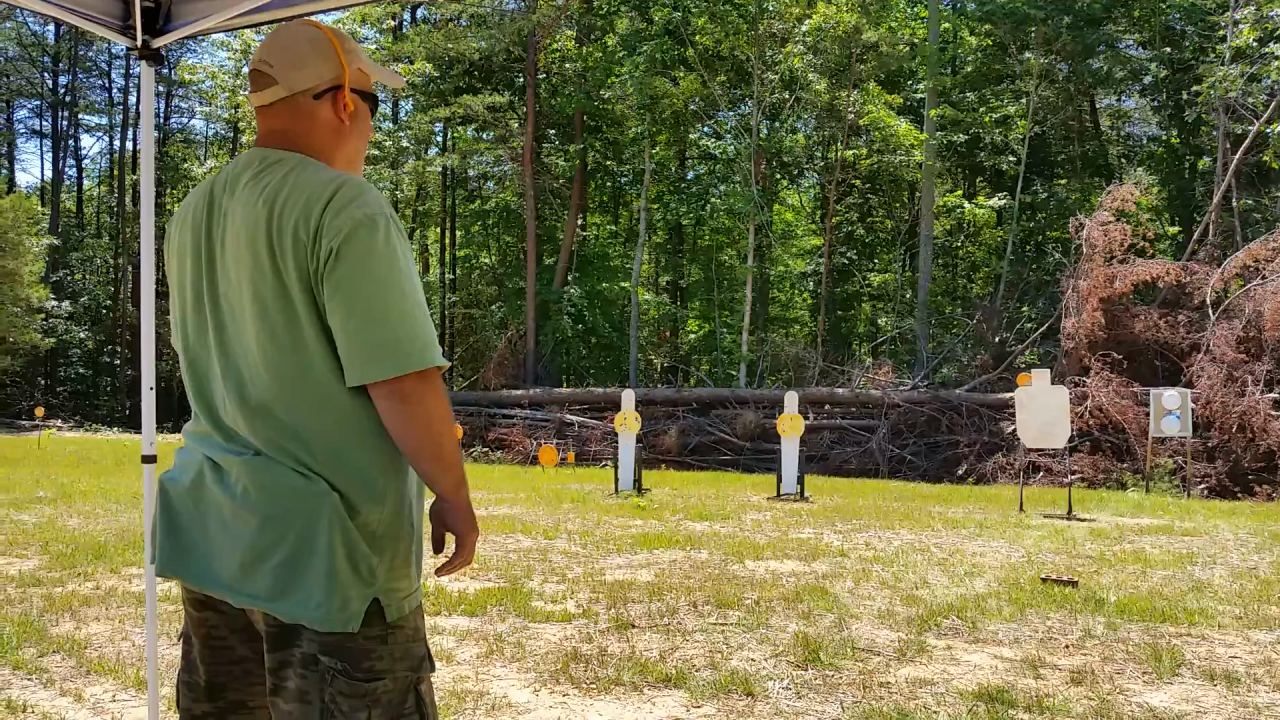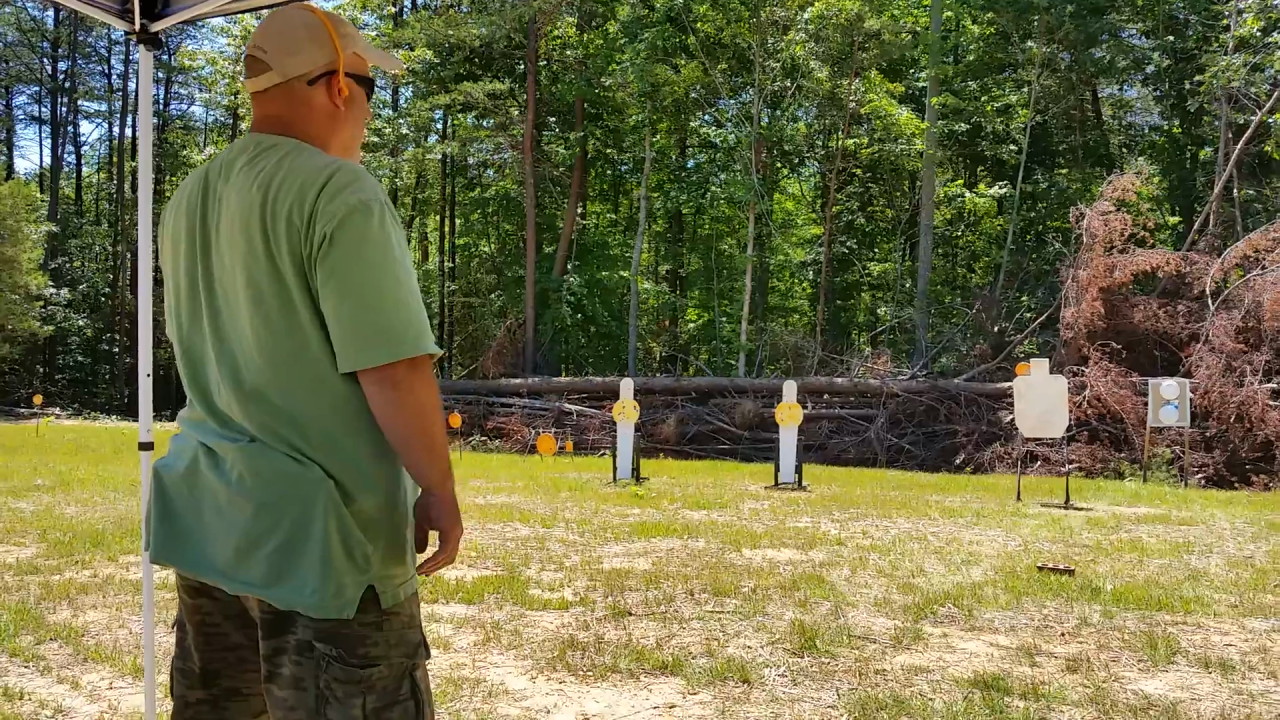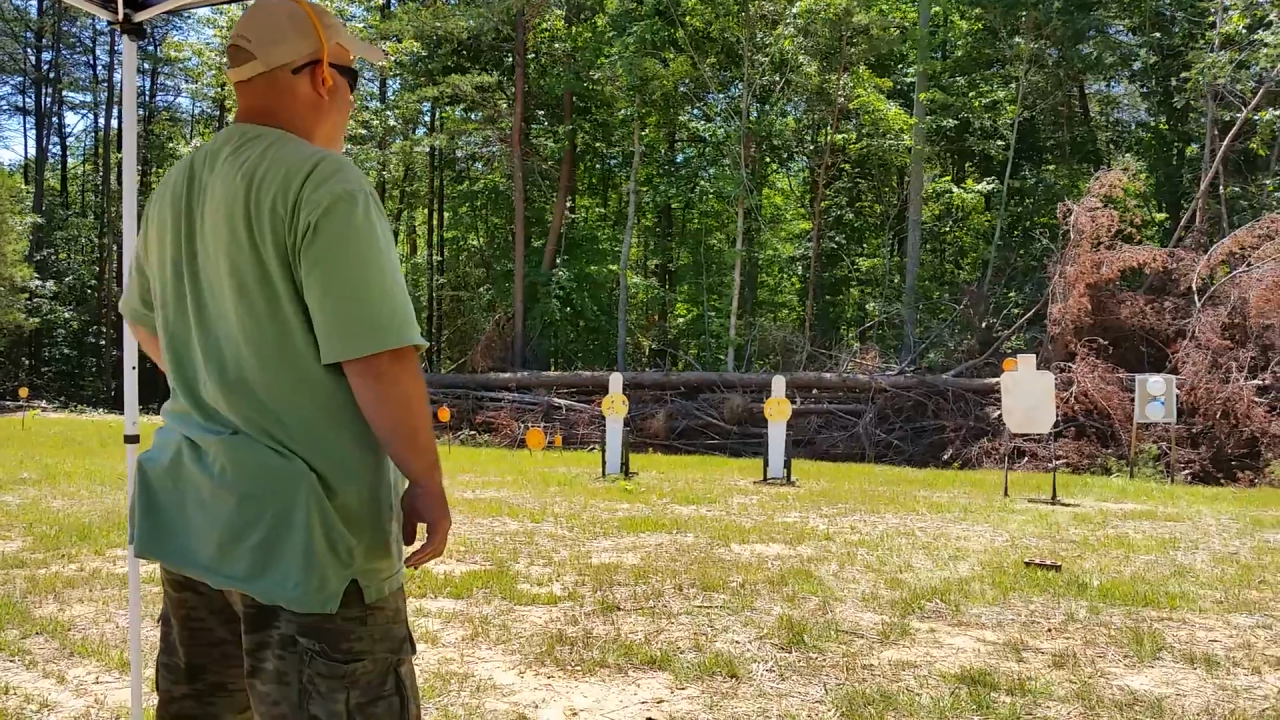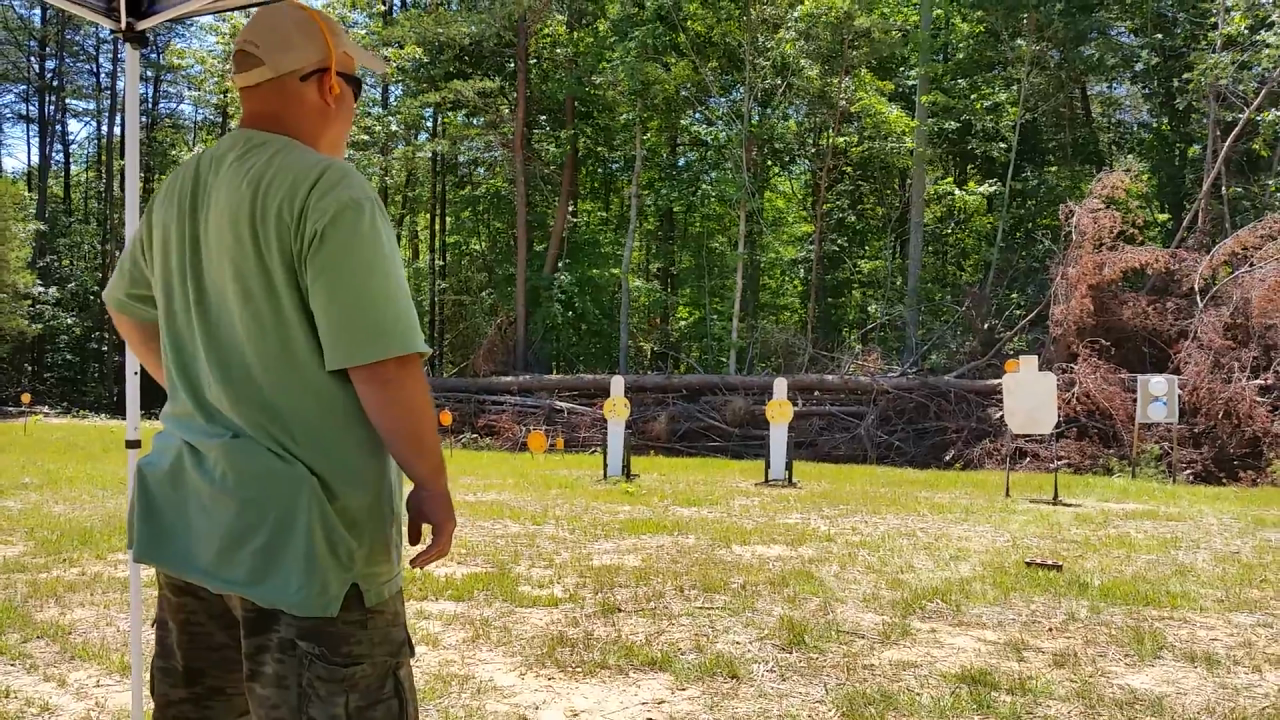
dt=0.3s
person 1, frame 1
left shoulder: (194, 211)
right shoulder: (345, 208)
right elbow: (401, 380)
right wrist: (454, 497)
left hip: (214, 531)
right hip: (325, 544)
person 1, frame 2
left shoulder: (190, 197)
right shoulder: (340, 193)
right elbow: (394, 367)
right wrist: (439, 491)
left hip: (207, 517)
right hip: (320, 531)
person 1, frame 3
left shoulder: (175, 188)
right shoulder: (325, 183)
left elbow: (143, 319)
right elbow: (379, 358)
right wrist: (425, 482)
left hip: (194, 512)
right hip: (306, 523)
person 1, frame 4
left shoulder: (177, 192)
right shoulder: (329, 191)
left elbow: (128, 304)
right elbow: (384, 363)
right wrist: (432, 484)
left hip: (191, 515)
right hip: (304, 529)
